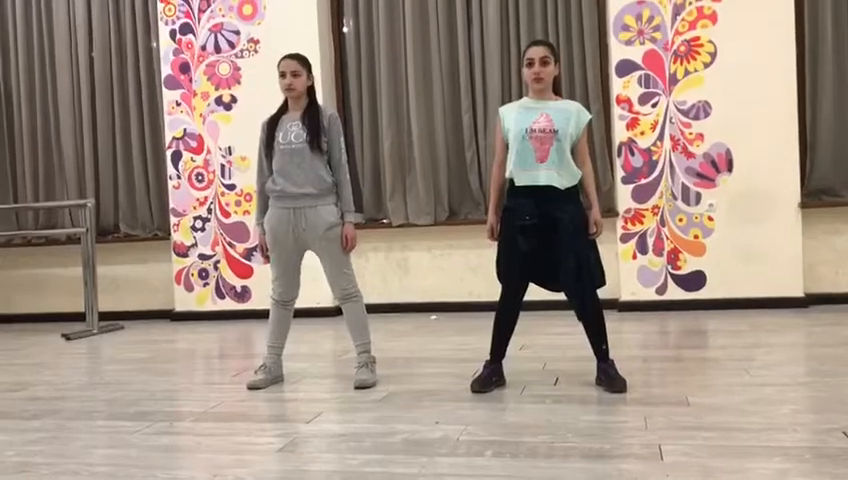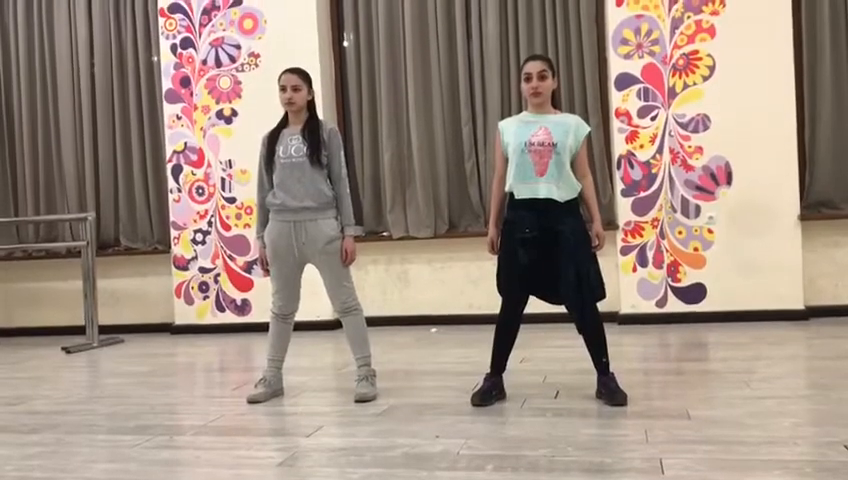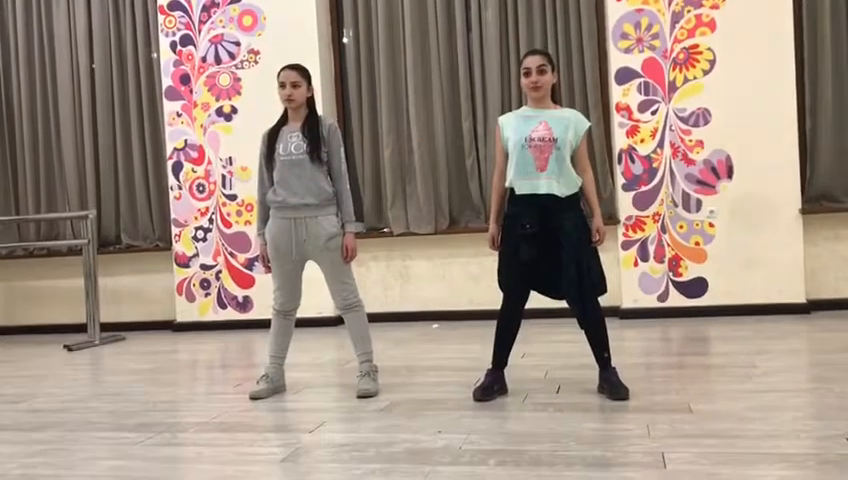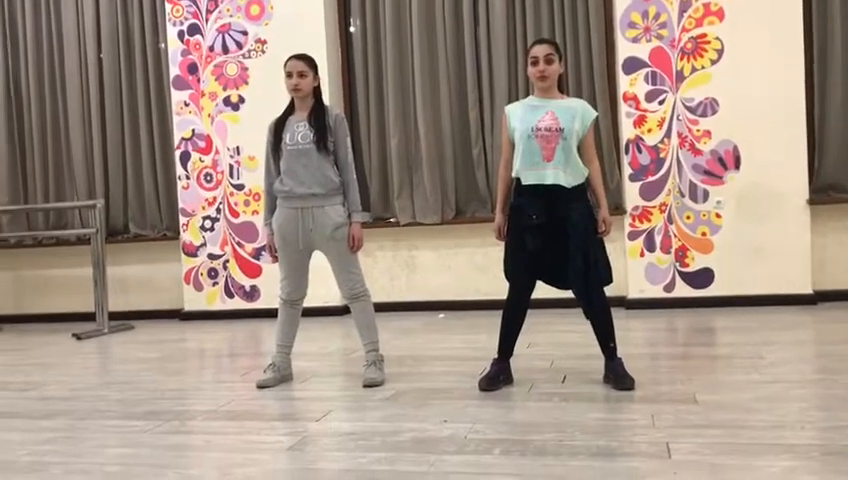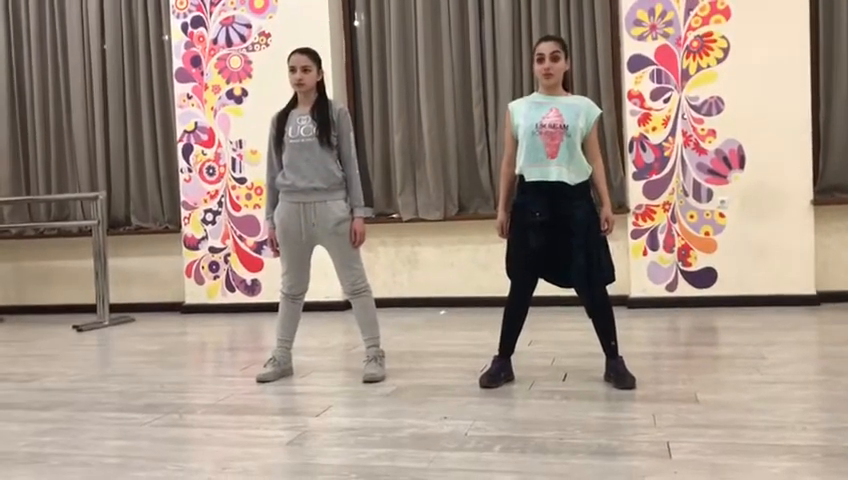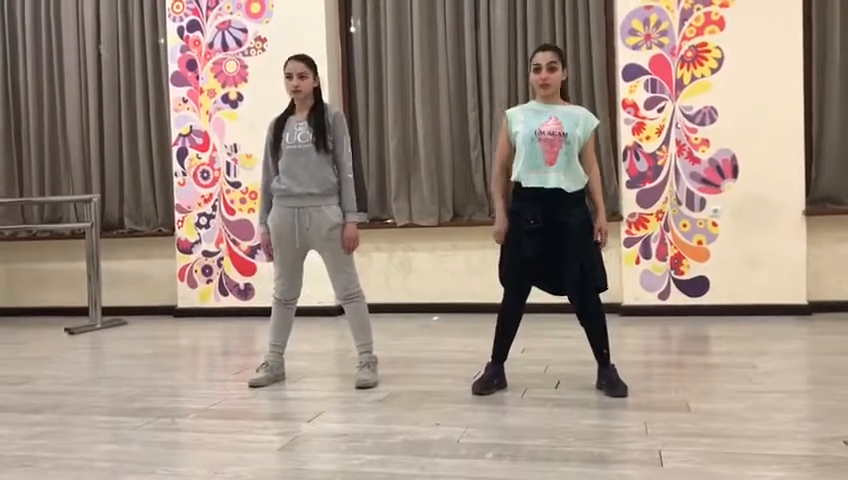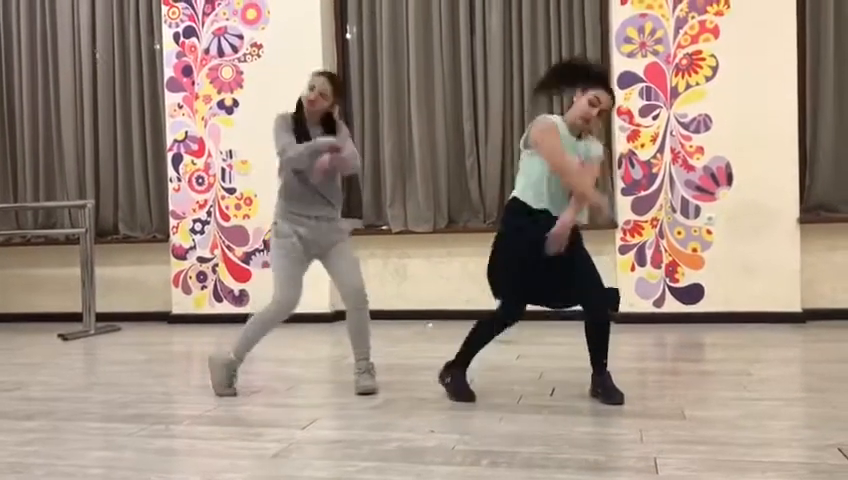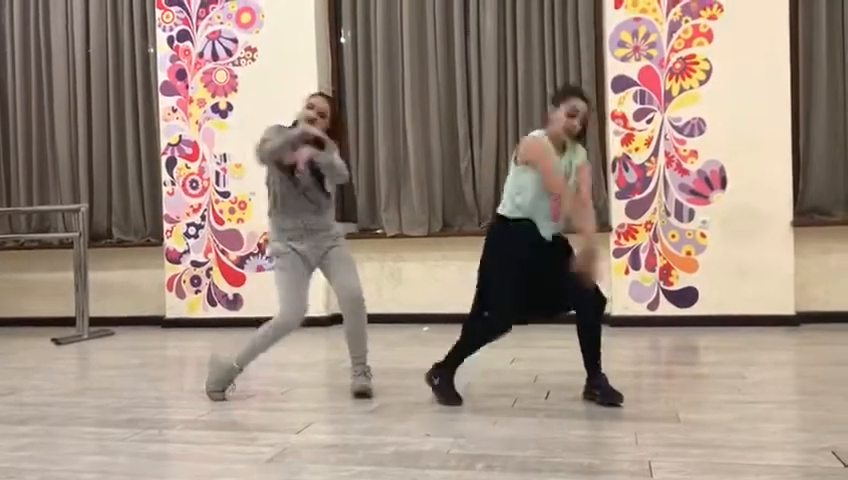
dt=0.5s
person 1, frame 1
left shoulder: (574, 112)
right shoulder: (508, 113)
left elbow: (584, 164)
right elbow: (500, 166)
left wrist: (594, 207)
right wrist: (493, 210)
left hip: (564, 203)
right hip: (522, 204)
left knee: (583, 289)
right knee: (512, 289)
left ankle: (604, 364)
right ankle: (494, 366)
person 1, frame 2
left shoulder: (573, 125)
right shoulder: (507, 127)
left elbow: (584, 176)
right elbow: (500, 180)
left wrist: (596, 220)
right wrist: (493, 224)
left hip: (564, 216)
right hip: (521, 217)
left knee: (583, 301)
right knee: (512, 302)
left ankle: (605, 377)
right ankle: (494, 379)
person 1, frame 3
left shoulder: (572, 120)
right shoulder: (507, 123)
left elbow: (584, 171)
right elbow: (500, 175)
left wrist: (596, 215)
right wrist: (494, 220)
left hip: (565, 211)
right hip: (522, 212)
left knee: (584, 296)
right knee: (513, 297)
left ankle: (607, 372)
right ankle: (496, 374)
person 1, frame 4
left shoulder: (579, 110)
right shoulder: (513, 113)
left elbow: (591, 162)
right elbow: (506, 165)
left wrist: (603, 206)
right wrist: (500, 210)
left hip: (571, 202)
right hip: (529, 203)
left knee: (590, 286)
right knee: (519, 287)
left ankle: (612, 362)
right ankle: (501, 364)
person 1, frame 5
left shoulder: (584, 108)
right shoulder: (517, 109)
left elbow: (594, 160)
right elbow: (509, 163)
left wrist: (606, 204)
right wrist: (503, 208)
left hip: (575, 199)
right hip: (531, 200)
left knee: (592, 284)
right knee: (521, 285)
left ankle: (613, 361)
right ankle: (502, 361)
person 1, frame 6
left shoulder: (582, 117)
right shoulder: (515, 117)
left elbow: (591, 169)
right elbow: (500, 169)
left wrist: (601, 214)
right wrist: (500, 213)
left hip: (570, 207)
right hip: (527, 207)
left knee: (585, 293)
right knee: (515, 292)
left ankle: (606, 369)
right ankle: (495, 368)
person 1, frame 7
left shoulder: (593, 148)
right shoulder: (546, 126)
left elbow: (589, 193)
right elbow: (568, 171)
left wrist: (570, 218)
left hip: (560, 230)
right hip: (524, 228)
left knee: (600, 300)
right knee: (513, 307)
left ankle: (600, 377)
right ankle: (455, 370)
person 1, frame 8
left shoulder: (579, 156)
right shoulder: (535, 144)
left elbow: (585, 203)
right elbow: (560, 191)
left wrist: (589, 244)
right wrist: (585, 235)
left hip: (546, 241)
right hip: (512, 236)
left knee: (589, 300)
right knee: (500, 316)
left ankle: (595, 380)
right ankle: (443, 373)
person 2, frame 1
left shoulder: (326, 119)
right shoulder: (271, 126)
left elbow: (341, 170)
right elbow: (263, 177)
left wrist: (349, 218)
right wrist: (260, 225)
left hip: (321, 212)
right hip: (281, 215)
left knee: (346, 289)
right knee: (282, 294)
left ankle: (365, 360)
right ankle: (272, 363)
person 2, frame 2
left shoulder: (326, 133)
right shoulder: (271, 139)
left elbow: (341, 183)
right elbow: (264, 191)
left wrist: (349, 231)
right wrist: (261, 238)
left hip: (321, 225)
right hip: (281, 229)
left knee: (346, 302)
right knee: (282, 307)
left ankle: (365, 373)
right ankle: (272, 376)
person 2, frame 3
left shoulder: (326, 130)
right shoulder: (271, 137)
left elbow: (341, 180)
right elbow: (264, 188)
left wrist: (350, 228)
right wrist: (261, 234)
left hip: (322, 222)
right hip: (282, 225)
left knee: (347, 298)
right knee: (283, 304)
left ankle: (367, 369)
right ankle: (274, 373)
person 2, frame 4
left shoulder: (332, 119)
right shoulder: (278, 127)
left elbow: (347, 169)
right elbow: (271, 177)
left wrist: (356, 217)
right wrist: (269, 225)
left hip: (328, 212)
right hip: (289, 215)
left knee: (354, 287)
right knee: (290, 293)
left ankle: (373, 358)
right ankle: (281, 362)
person 2, frame 5
left shoulder: (336, 113)
right shoulder: (280, 120)
left elbow: (351, 164)
right elbow: (273, 172)
left wrist: (359, 212)
right wrist: (270, 218)
left hip: (331, 207)
right hip: (291, 209)
left knee: (355, 283)
right knee: (292, 287)
left ankle: (374, 354)
right ankle: (281, 356)
person 2, frame 6
left shoulder: (332, 117)
right shoulder: (278, 126)
left elbow: (347, 169)
right elbow: (268, 177)
left wrist: (352, 217)
right wrist: (264, 223)
left hip: (325, 213)
right hip: (285, 215)
left knee: (348, 289)
right knee: (284, 292)
left ankle: (367, 360)
right ankle: (274, 362)
person 2, frame 7
left shoulder: (338, 130)
right shoulder: (285, 123)
left elbow: (352, 165)
right elbow: (293, 157)
left wrist: (335, 159)
right wrist: (326, 143)
left hip: (331, 227)
right hip: (292, 226)
left knee: (356, 293)
right knee: (284, 302)
left ankle: (363, 368)
right ankle: (229, 362)
person 2, frame 8
left shoulder: (326, 148)
right shoulder: (278, 134)
left elbow: (341, 175)
right elbow: (264, 155)
left wrist: (315, 154)
right wrist: (303, 131)
left hip: (327, 238)
right hip: (288, 242)
left knee: (353, 298)
right knee: (291, 315)
left ankle: (360, 371)
right ankle: (228, 368)
